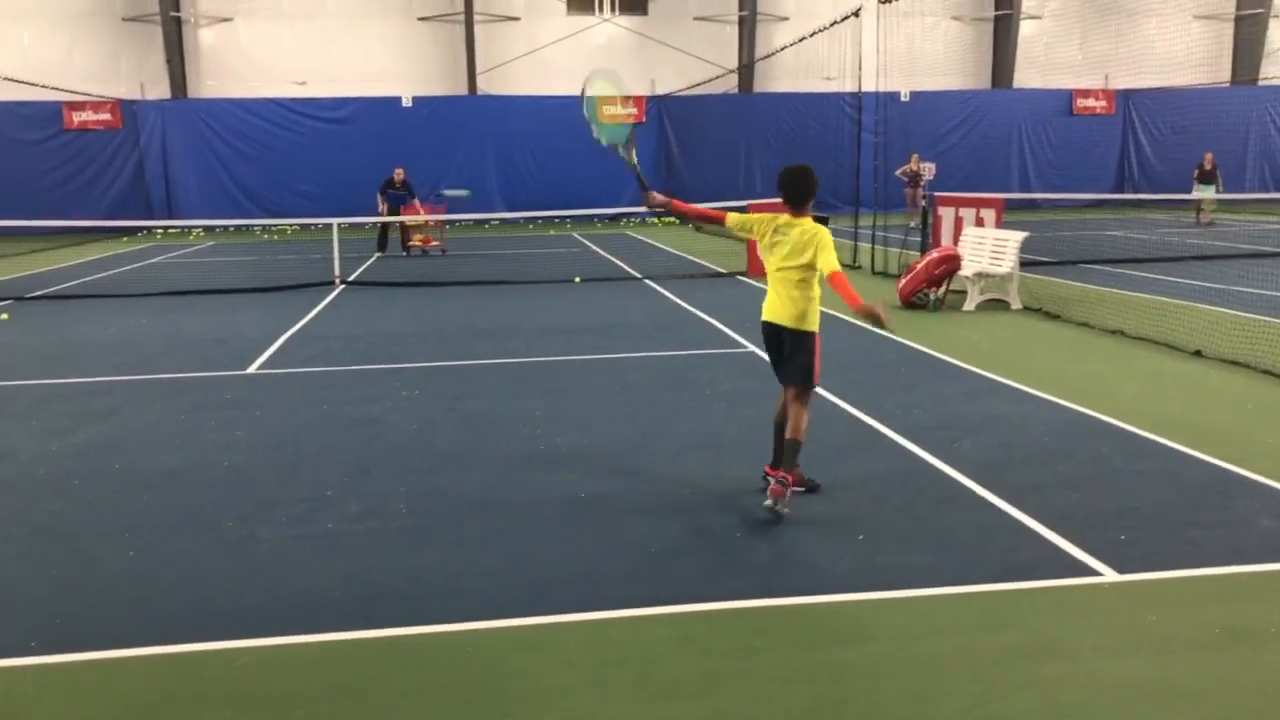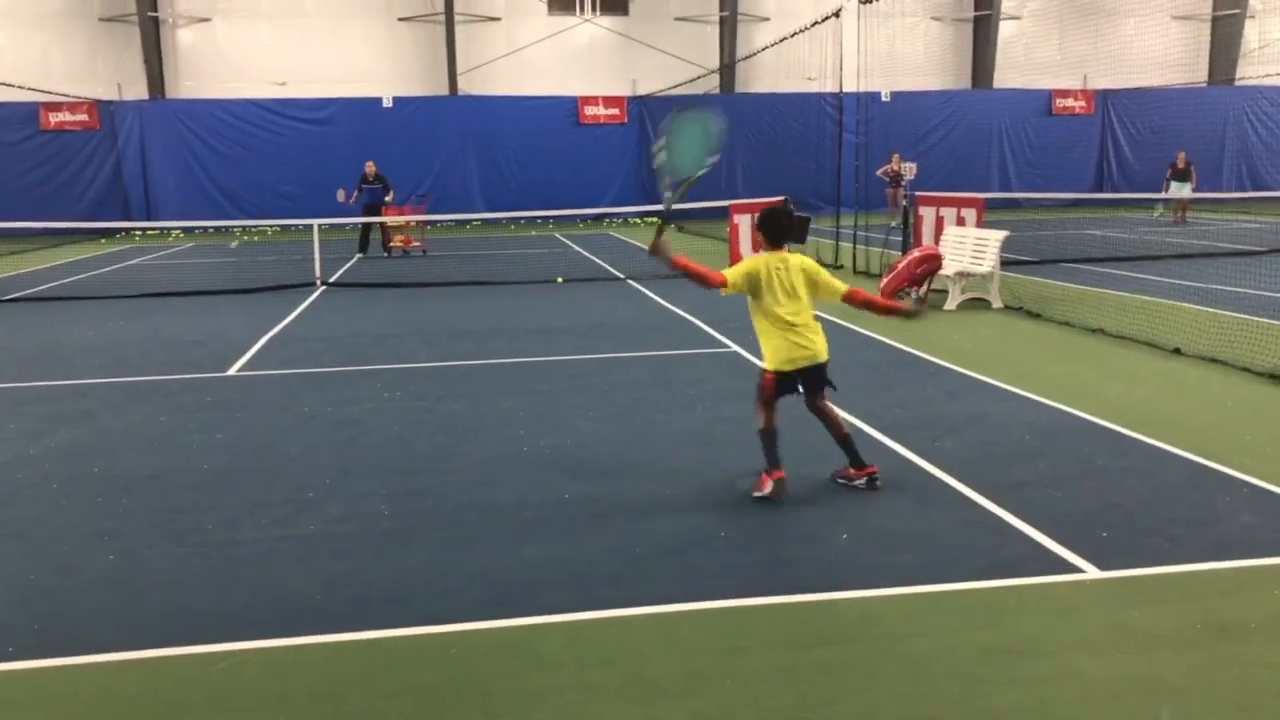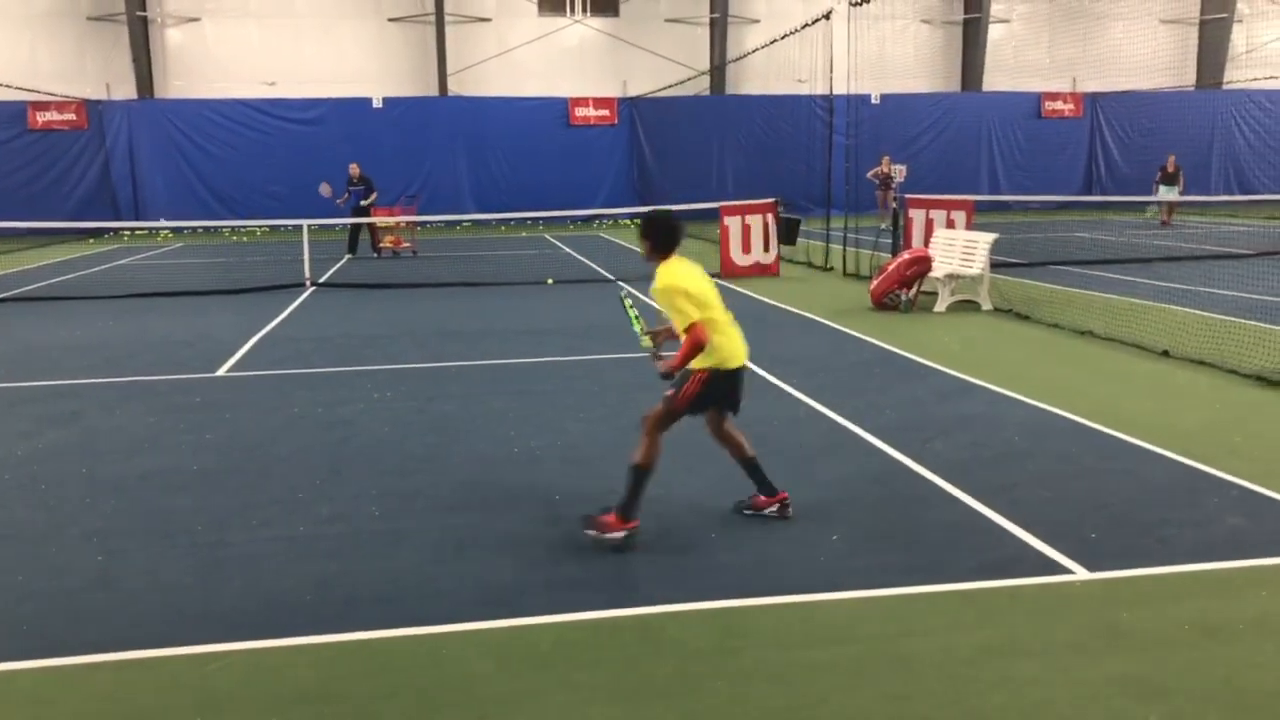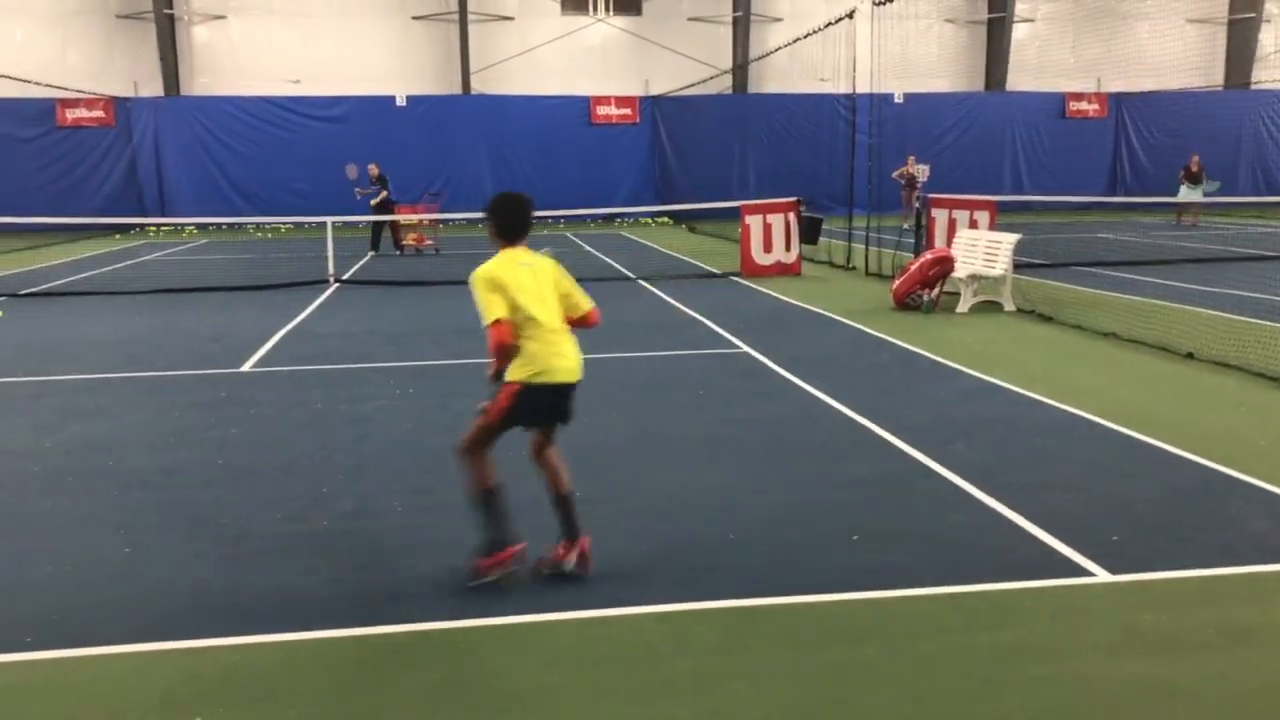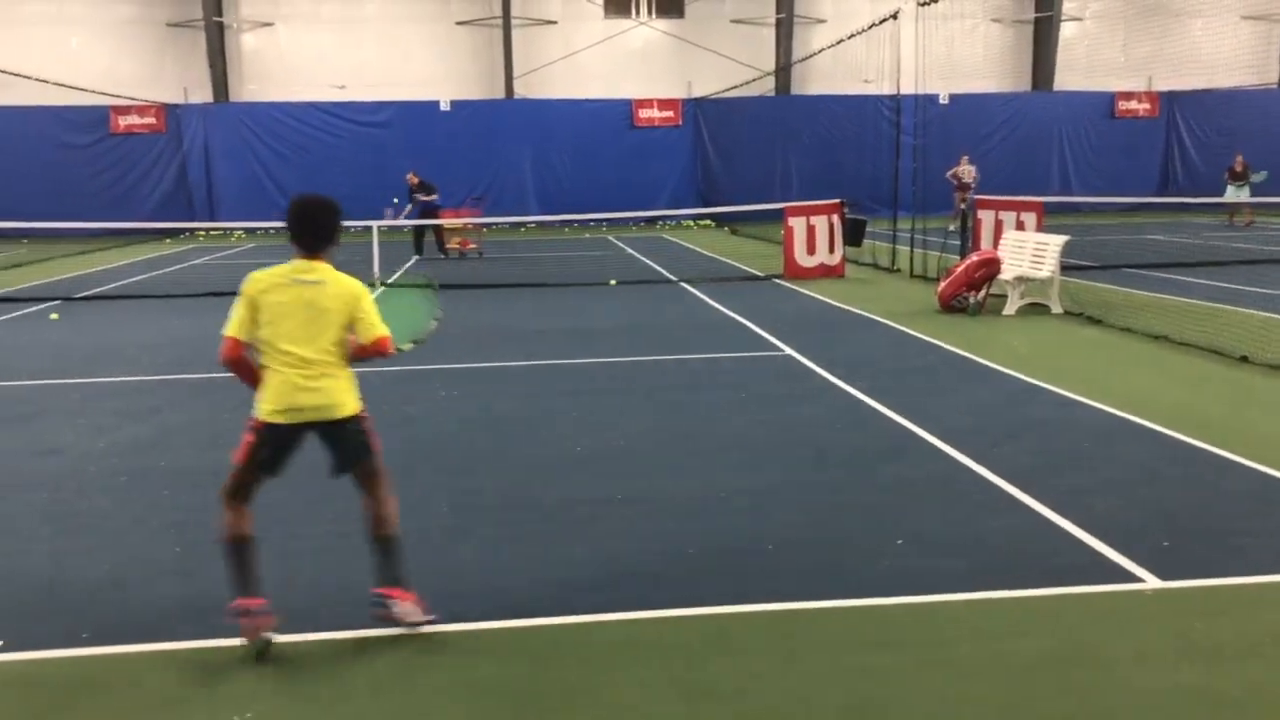
dt=0.4s
person 1, frame 1
left shoulder: (766, 225)
right shoulder: (819, 236)
left elbow: (712, 216)
right elbow: (834, 276)
left wrist: (666, 203)
right wrist: (860, 306)
left hip: (772, 319)
right hip: (802, 323)
left knee: (792, 392)
right knee: (800, 402)
left ankle: (779, 468)
right ankle: (781, 479)
person 1, frame 2
left shoulder: (754, 269)
right shoulder: (806, 266)
left elbow: (717, 281)
right elbow: (852, 297)
left wrist: (669, 257)
right wrist: (896, 307)
left hip: (782, 357)
right hip: (815, 352)
left knee: (765, 401)
right knee: (818, 404)
left ankle: (772, 473)
right ankle: (861, 468)
person 1, frame 3
left shoulder: (665, 283)
right shoulder: (689, 269)
left elbow: (699, 336)
left wrist: (671, 366)
right wrist: (673, 335)
left hip: (713, 362)
right hip: (733, 356)
left knee: (652, 426)
right knee: (719, 427)
left ankle: (623, 517)
right ankle: (772, 496)
person 1, frame 4
left shoulder: (486, 274)
right shoulder: (549, 266)
left elbow: (502, 339)
right elbow: (589, 317)
left wrist: (497, 368)
left hip: (534, 372)
right hip: (569, 365)
left knee: (472, 449)
right knee: (543, 448)
left ankle: (501, 544)
right ankle: (572, 543)
person 1, frame 5
left shoulder: (257, 283)
right shoulder: (351, 288)
left elbow: (230, 355)
right elbow: (381, 347)
left hip: (280, 409)
right hip: (338, 403)
left knee: (234, 499)
right knee: (376, 491)
left ankle: (250, 603)
right ankle: (395, 593)
